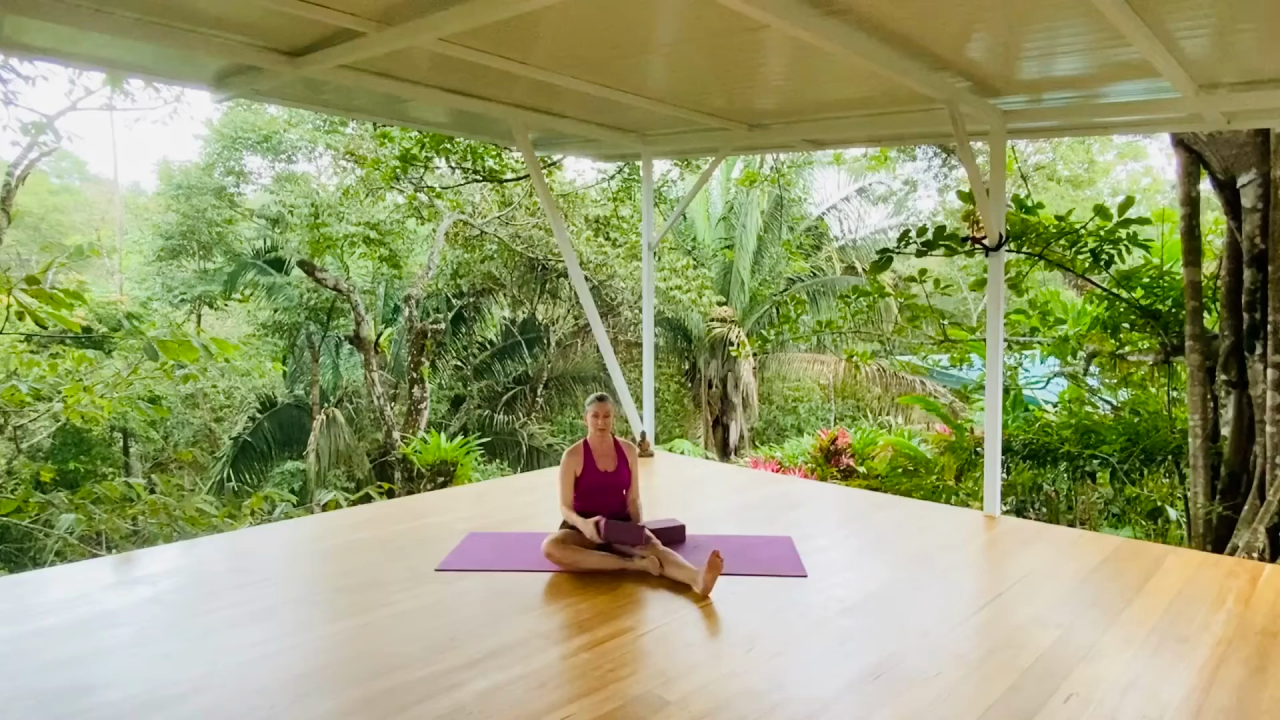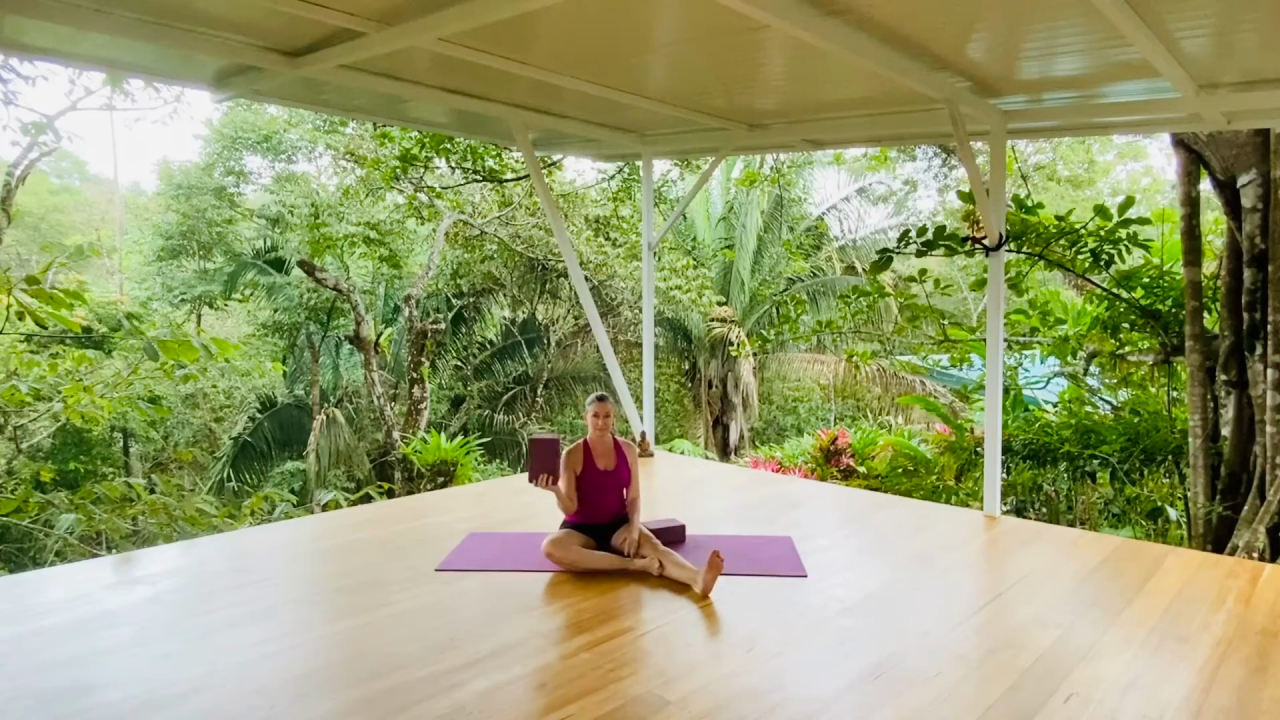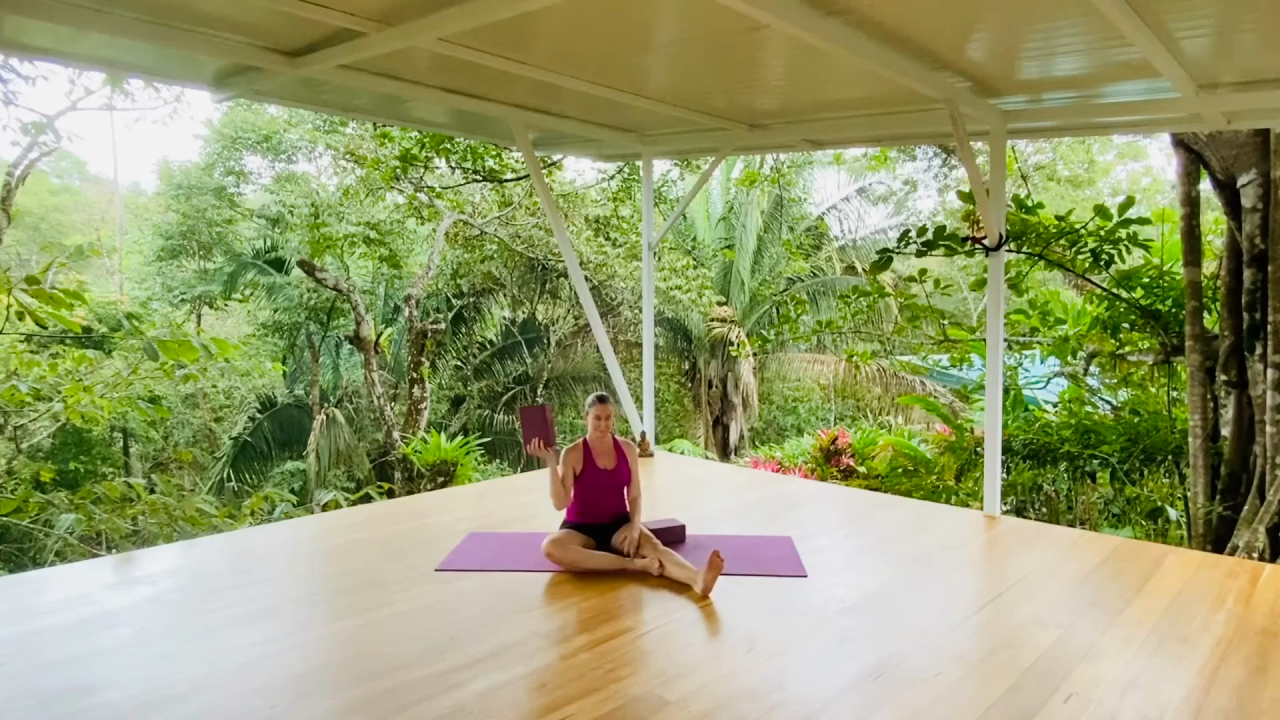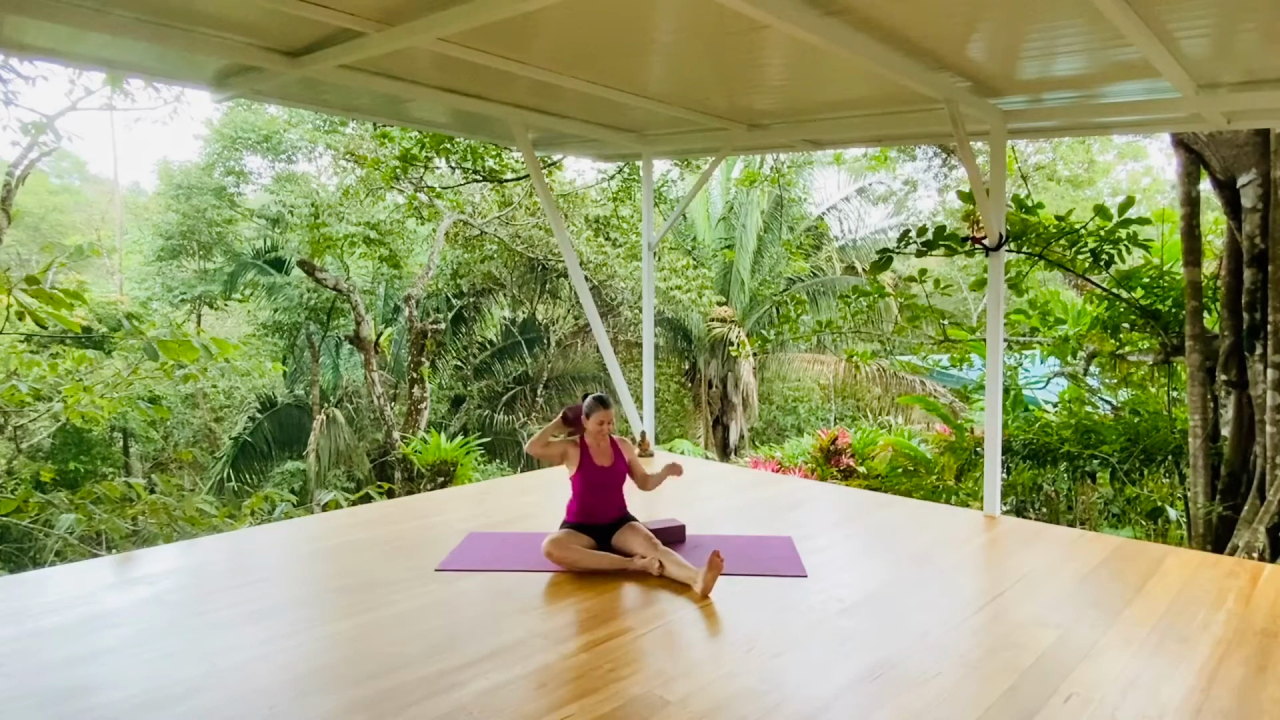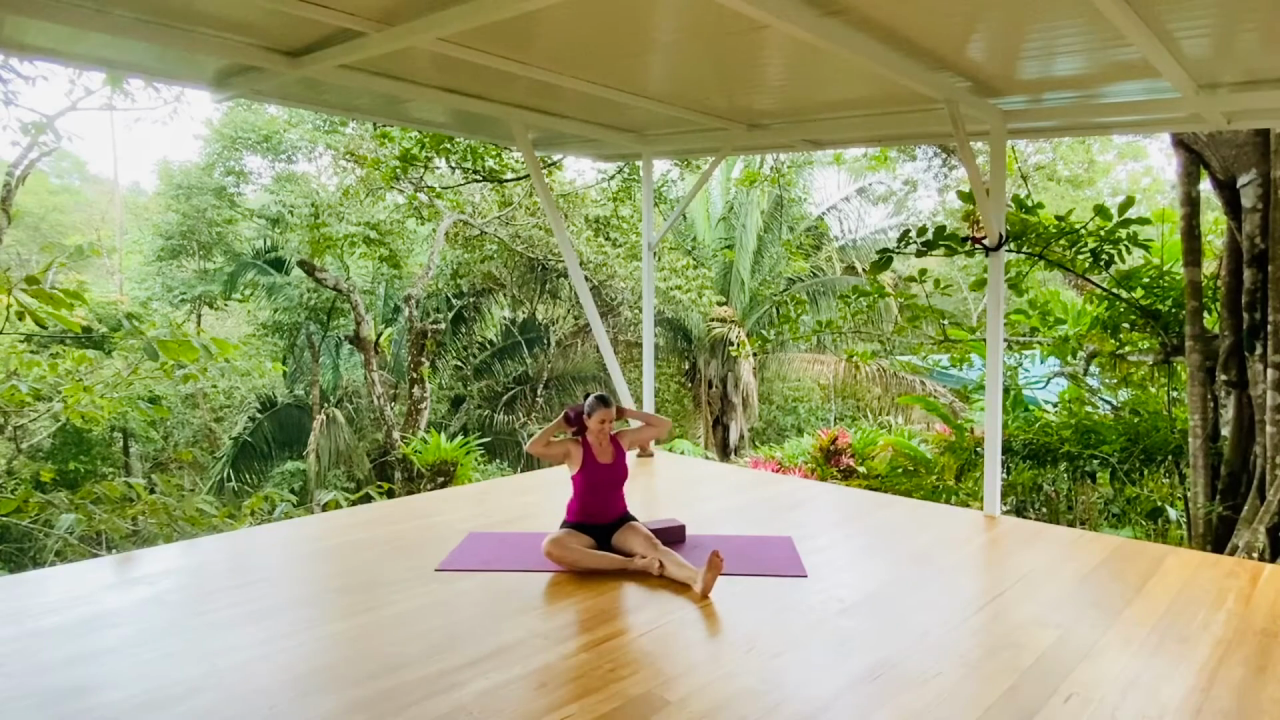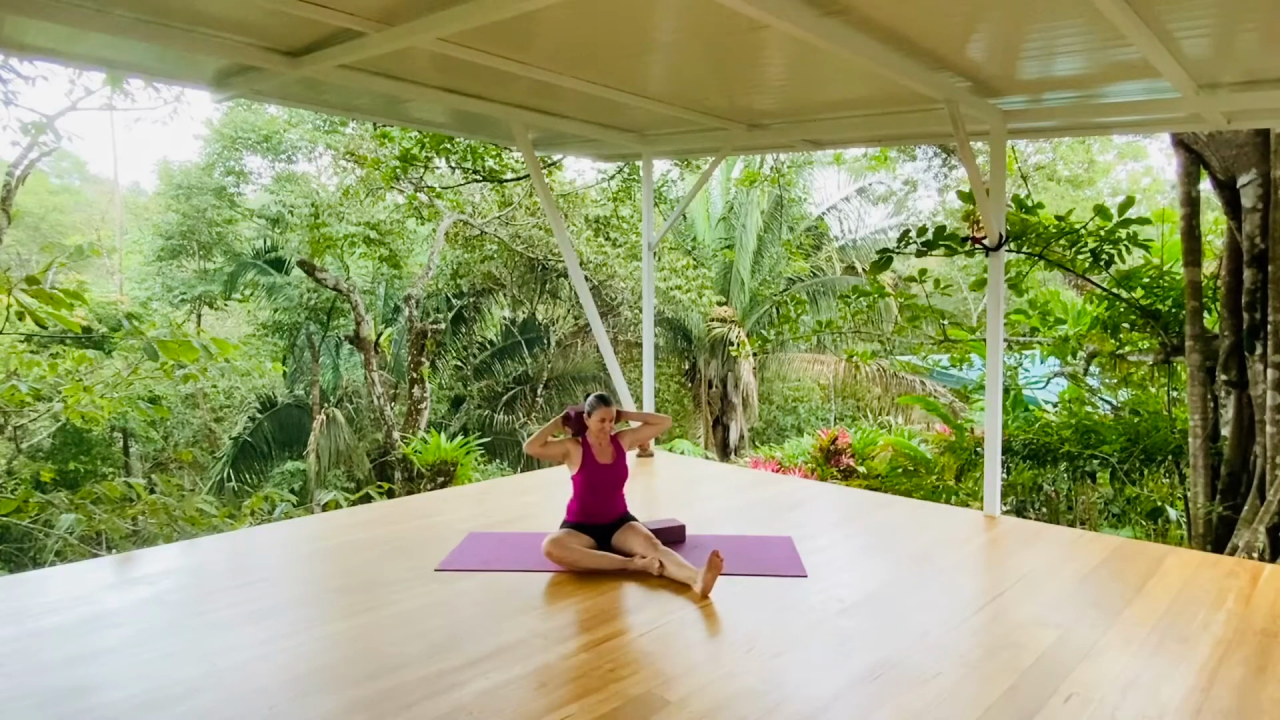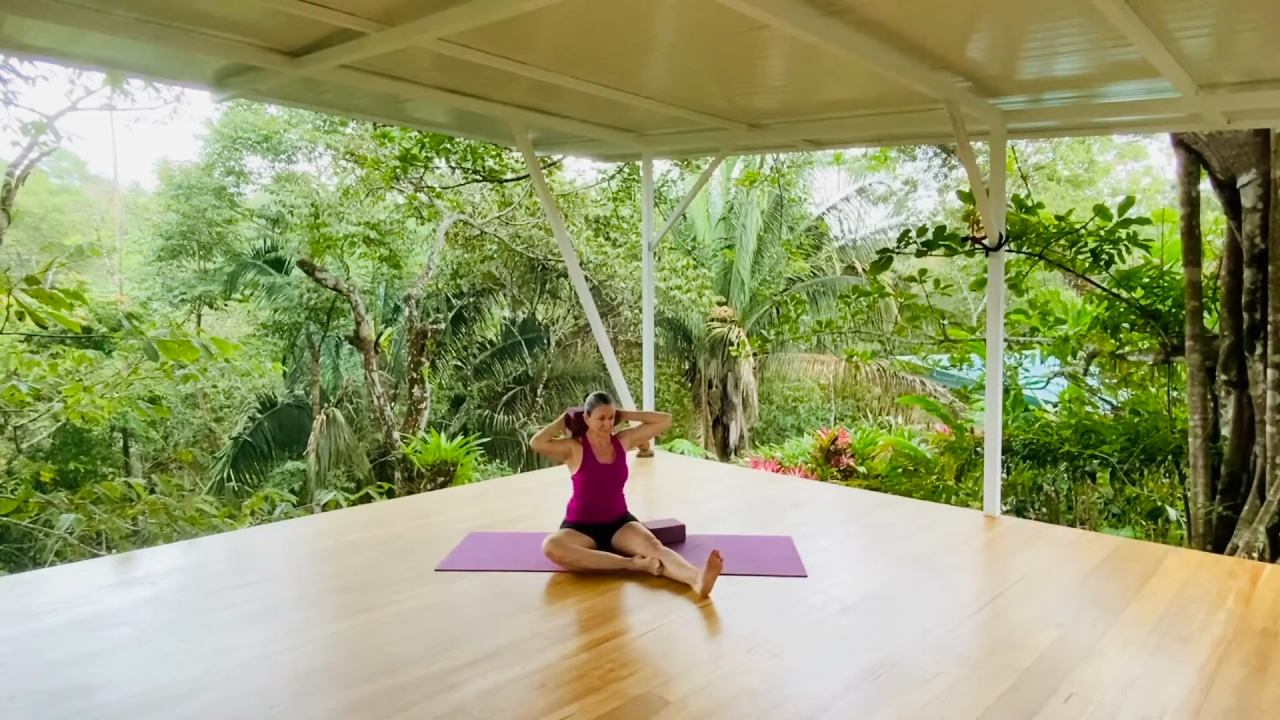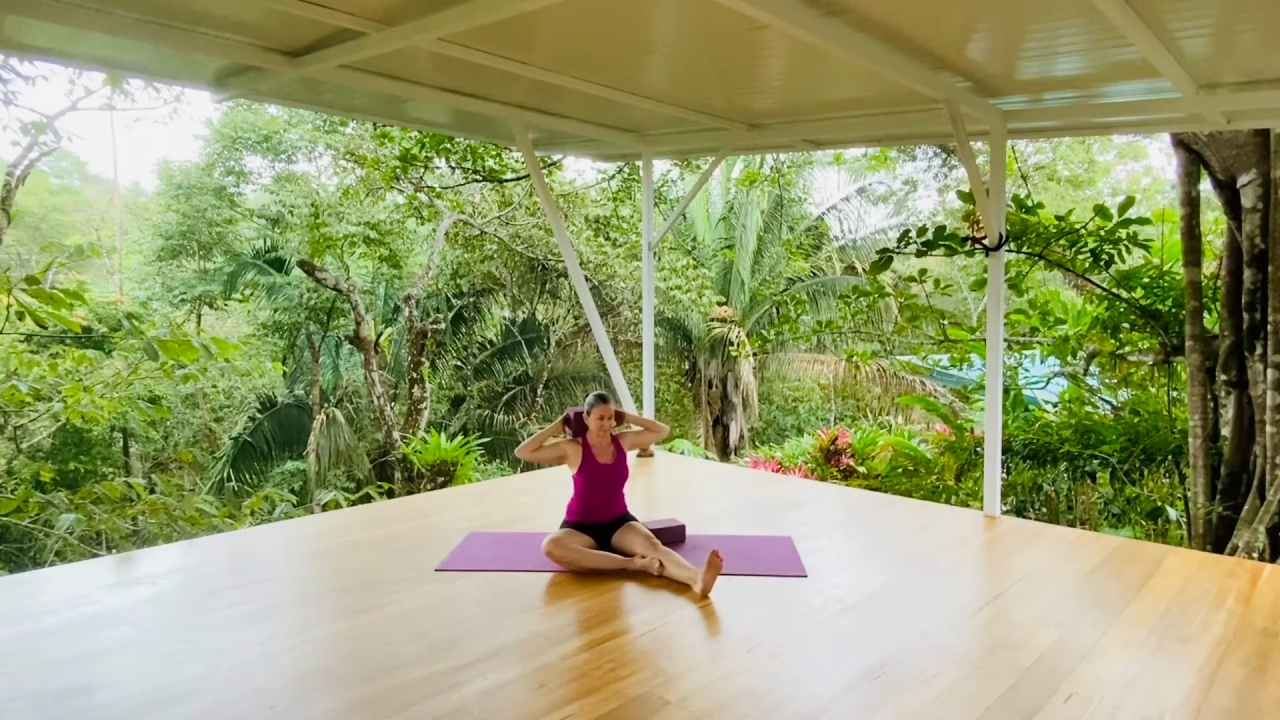
dt=0.5s
person 1, frame 1
left shoulder: (628, 450)
right shoulder: (573, 456)
left elbow: (633, 499)
right elbow: (565, 507)
right wrist: (583, 524)
left hip: (619, 523)
right hip: (584, 526)
left knee: (652, 545)
right knee: (551, 548)
left ankle: (697, 579)
right ankle: (633, 564)
person 1, frame 2
left shoulder: (627, 449)
right shoulder: (572, 455)
left elbow: (634, 497)
right elbow: (569, 509)
left wrist: (634, 528)
right wrist: (556, 491)
left hip: (618, 523)
right hip: (581, 528)
left knee: (651, 544)
right knee: (551, 547)
left ankle: (697, 579)
right ankle: (633, 564)
person 1, frame 3
left shoulder: (627, 449)
right shoulder: (573, 454)
left elbow: (635, 496)
right elbow: (561, 503)
left wrist: (635, 526)
right wrist: (551, 464)
left hip: (618, 523)
right hip: (580, 527)
left knee: (651, 545)
right knee: (551, 547)
left ankle: (697, 578)
right ankle: (633, 564)
person 1, frame 4
left shoulder: (622, 445)
right shoulder: (571, 448)
left elbow: (644, 483)
right elbow: (532, 448)
left wrist: (664, 473)
right wrist: (558, 424)
left hip: (618, 523)
right hip: (581, 527)
left knee: (652, 545)
right knee: (551, 548)
left ankle: (696, 578)
right ankle: (632, 563)
person 1, frame 5
left shoulder: (622, 440)
right shoulder: (573, 448)
left elbow: (664, 426)
right elbow: (533, 447)
left wrist: (627, 413)
right wrist: (560, 423)
left hip: (619, 522)
right hip: (581, 527)
left knee: (652, 545)
right knee: (551, 547)
left ankle: (696, 578)
right ankle: (632, 563)
person 1, frame 6
left shoulder: (623, 440)
right shoulder: (573, 448)
left elbow: (665, 422)
right elbow: (531, 447)
left wrist: (625, 415)
right wrist: (558, 422)
left hip: (619, 522)
right hip: (581, 527)
left knee: (652, 544)
right knee: (551, 547)
left ankle: (697, 578)
right ankle: (631, 563)
person 1, frame 7
left shoulder: (623, 440)
right shoulder: (573, 447)
left elbow: (664, 420)
right elbow: (536, 443)
left wrist: (623, 416)
right wrist: (562, 422)
left hip: (619, 522)
right hip: (581, 527)
left knee: (652, 545)
right knee: (551, 547)
left ankle: (696, 578)
right ankle: (631, 563)
person 1, frame 8
left shoulder: (623, 441)
right shoulder: (572, 448)
left elbow: (663, 431)
right elbow: (522, 453)
left wrist: (627, 418)
right wrist: (557, 426)
left hip: (618, 522)
right hip: (581, 527)
left knee: (651, 544)
right knee: (551, 546)
left ankle: (696, 578)
right ankle: (631, 563)
